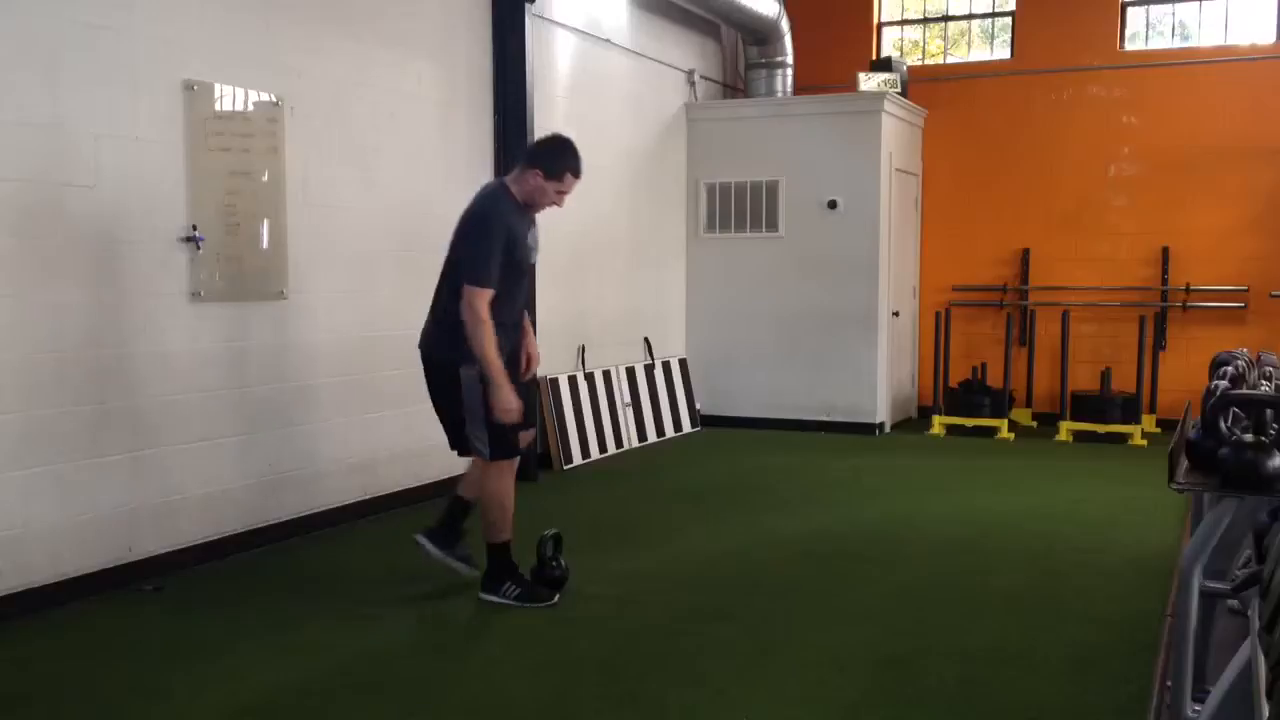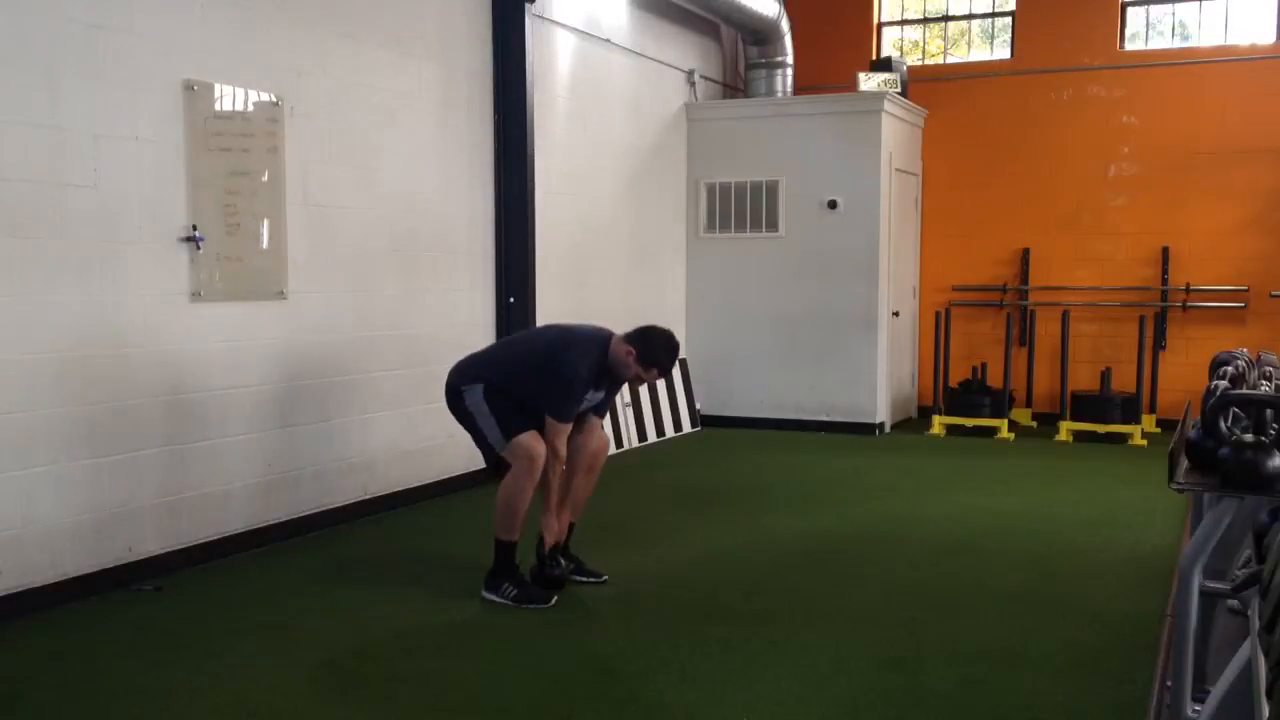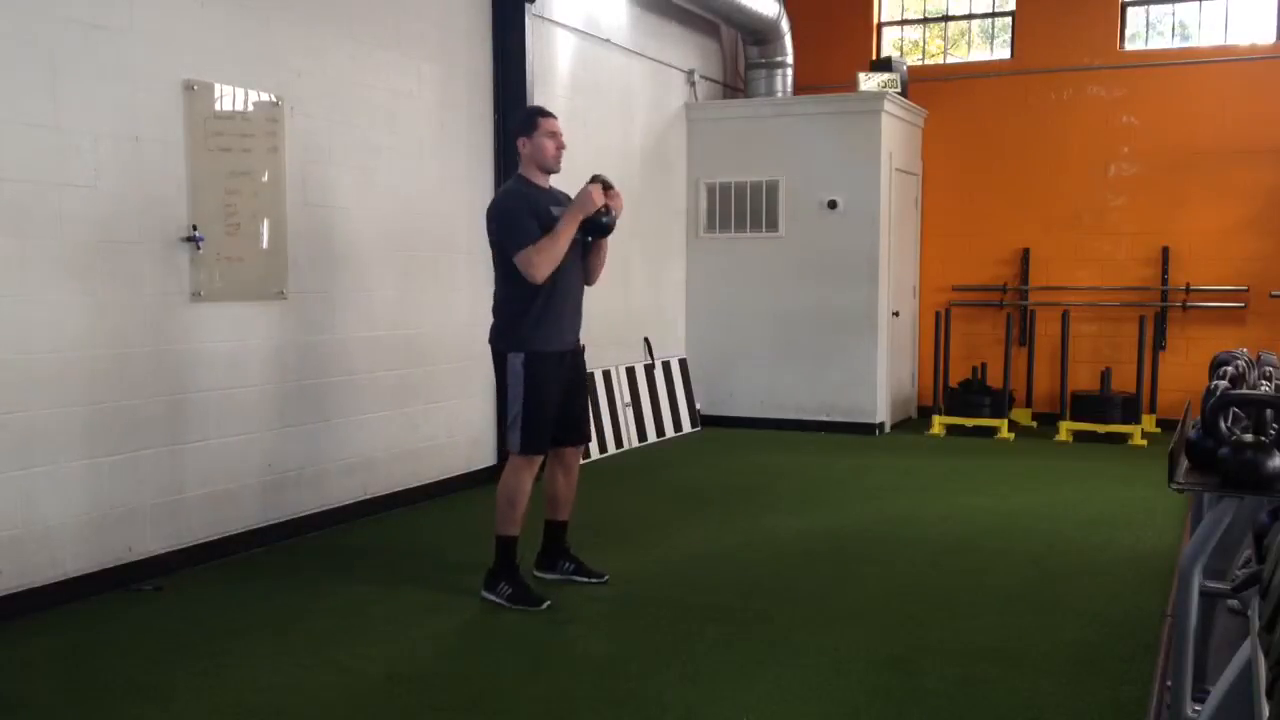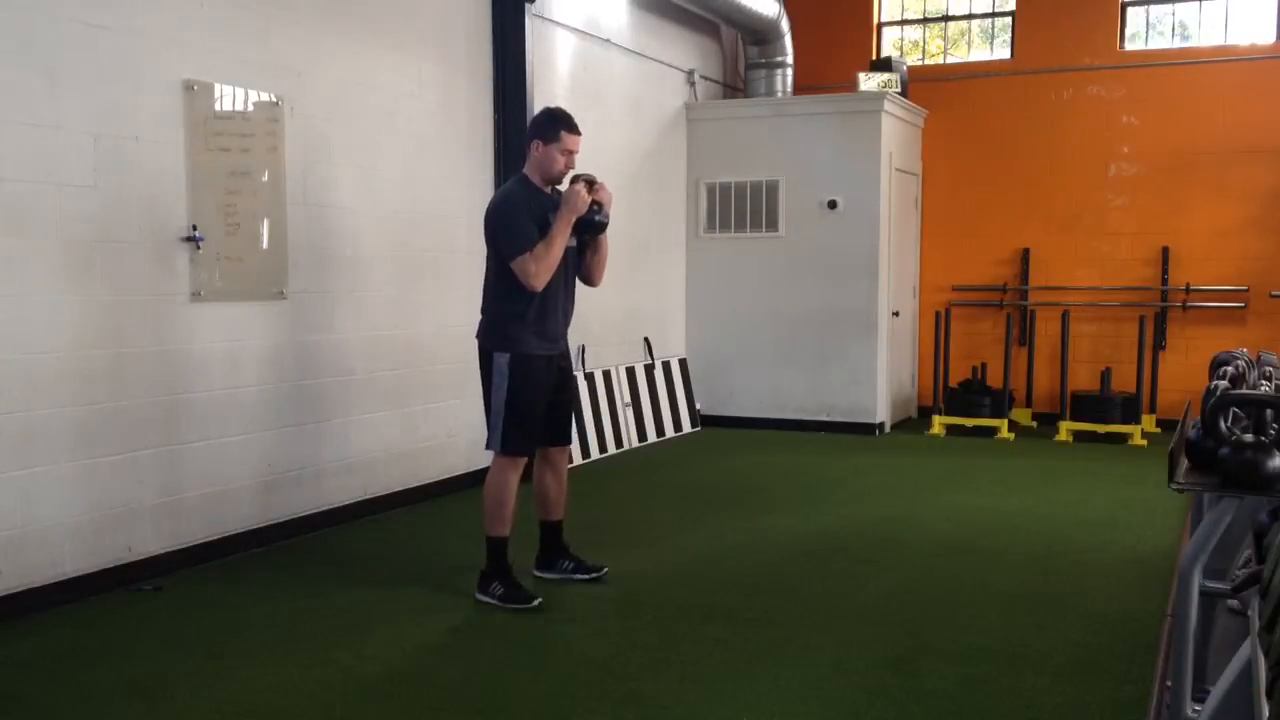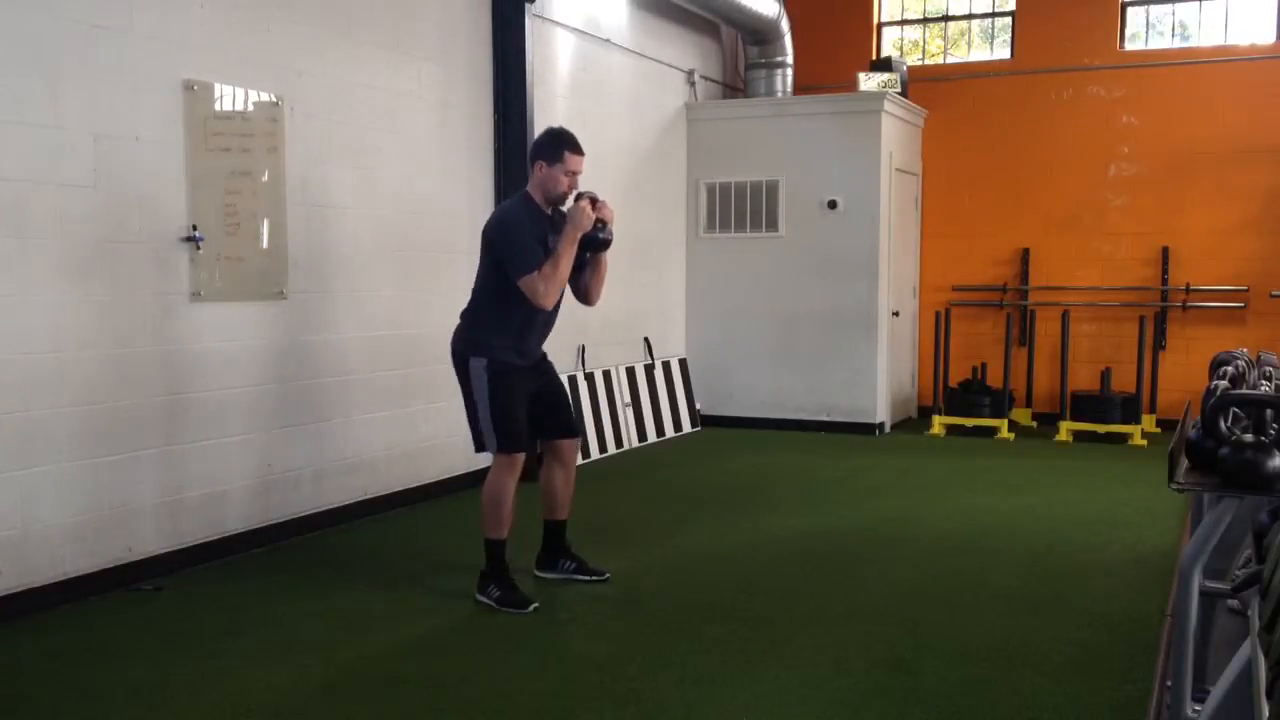
dt=1s
person 1, frame 1
left shoulder: (519, 209)
right shoulder: (492, 216)
right elbow: (474, 307)
left wrist: (526, 334)
right wrist: (499, 384)
left hip: (493, 349)
right hip: (464, 355)
left knee: (516, 440)
right knee: (500, 456)
left ankle: (446, 531)
right ankle: (500, 576)
person 1, frame 2
left shoulder: (613, 363)
right shoulder: (576, 362)
left elbow: (586, 436)
right elbow: (556, 444)
left wrist: (565, 509)
right wrist: (550, 514)
right hip: (476, 388)
left knee: (599, 446)
right knee: (531, 453)
left ankle: (558, 552)
right ankle: (501, 574)
person 1, frame 3
left shoulder: (562, 199)
right shoulder: (512, 200)
left elbow: (587, 274)
right elbow: (536, 268)
right wrist: (575, 214)
left hip: (566, 346)
right hip: (526, 350)
left knee: (569, 452)
right knee: (527, 456)
left ankle: (554, 553)
right ankle: (501, 573)
person 1, frame 4
left shoulder: (562, 202)
right shoulder: (511, 202)
left elbow: (591, 275)
right elbow: (534, 276)
right wrist: (567, 216)
left hip: (553, 348)
right hip: (513, 350)
left knee: (555, 452)
right knee: (511, 456)
left ankle: (552, 553)
right ankle: (494, 573)
person 1, frame 5
left shoulder: (559, 220)
right shoulder: (512, 220)
left elbow: (588, 295)
right elbow: (543, 295)
right wrist: (572, 234)
left hip: (530, 354)
right hip: (489, 354)
left knee: (565, 446)
right knee: (510, 457)
left ankle: (554, 553)
right ankle: (493, 575)
